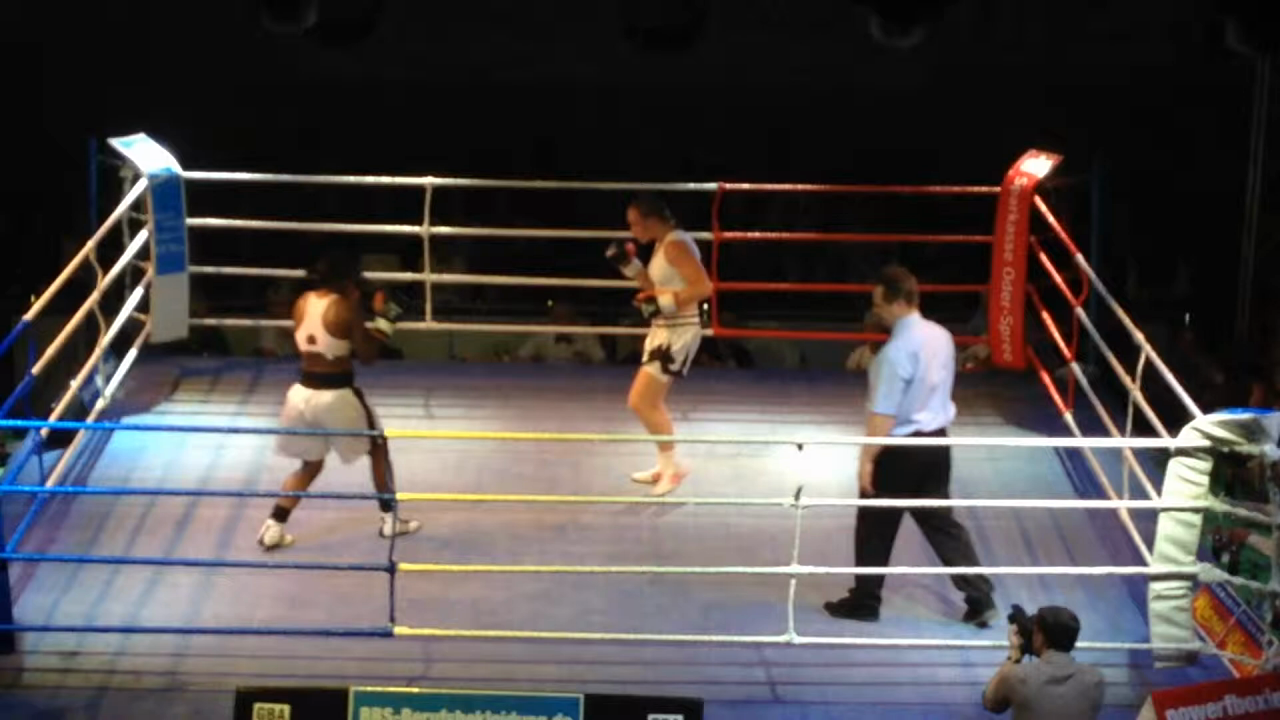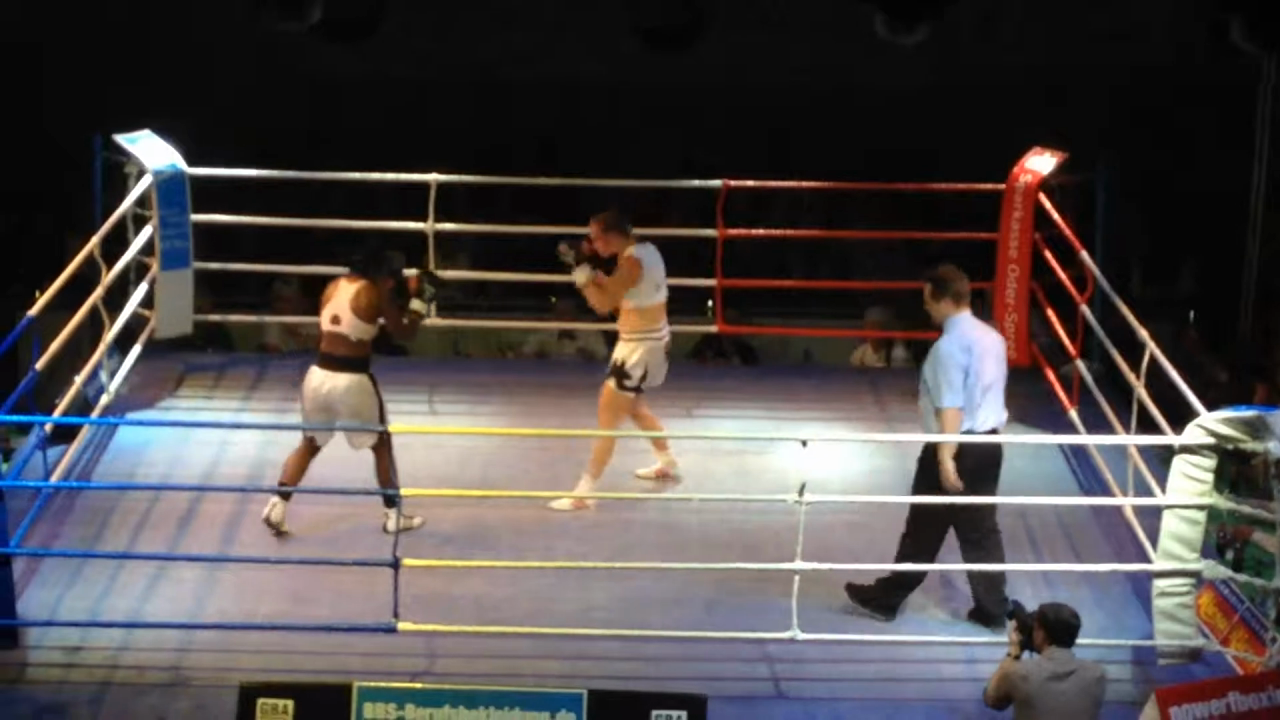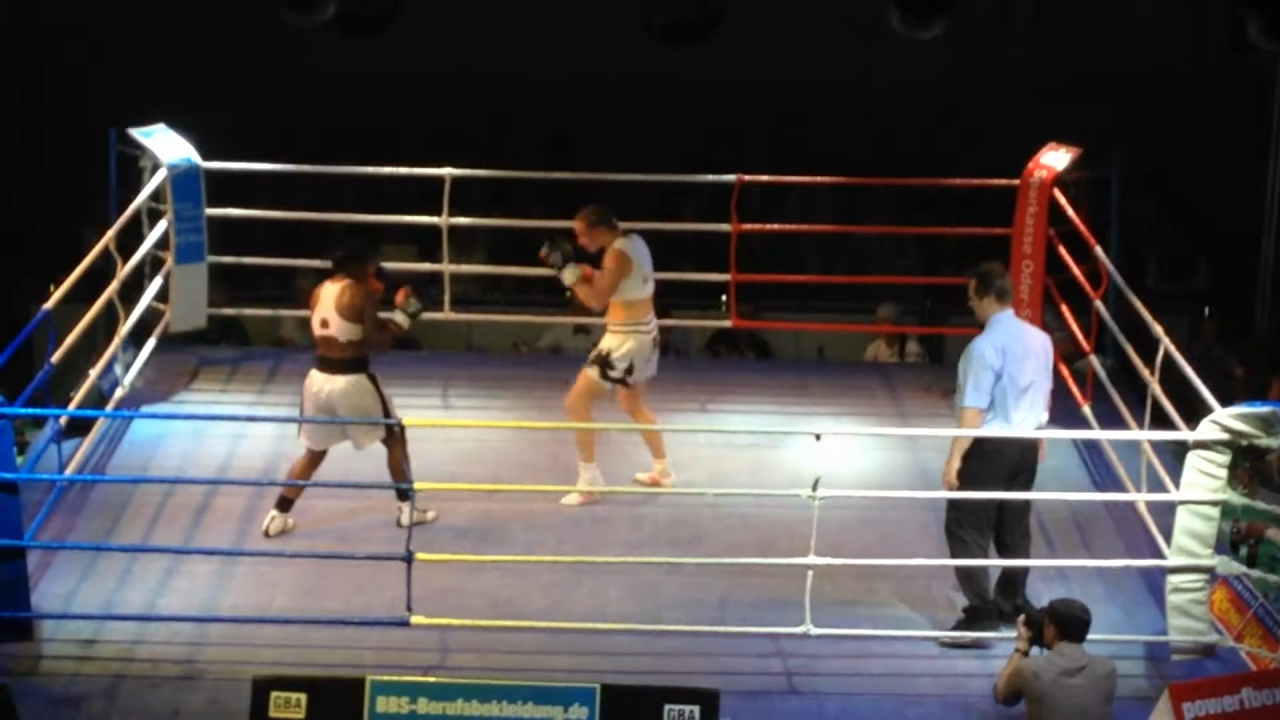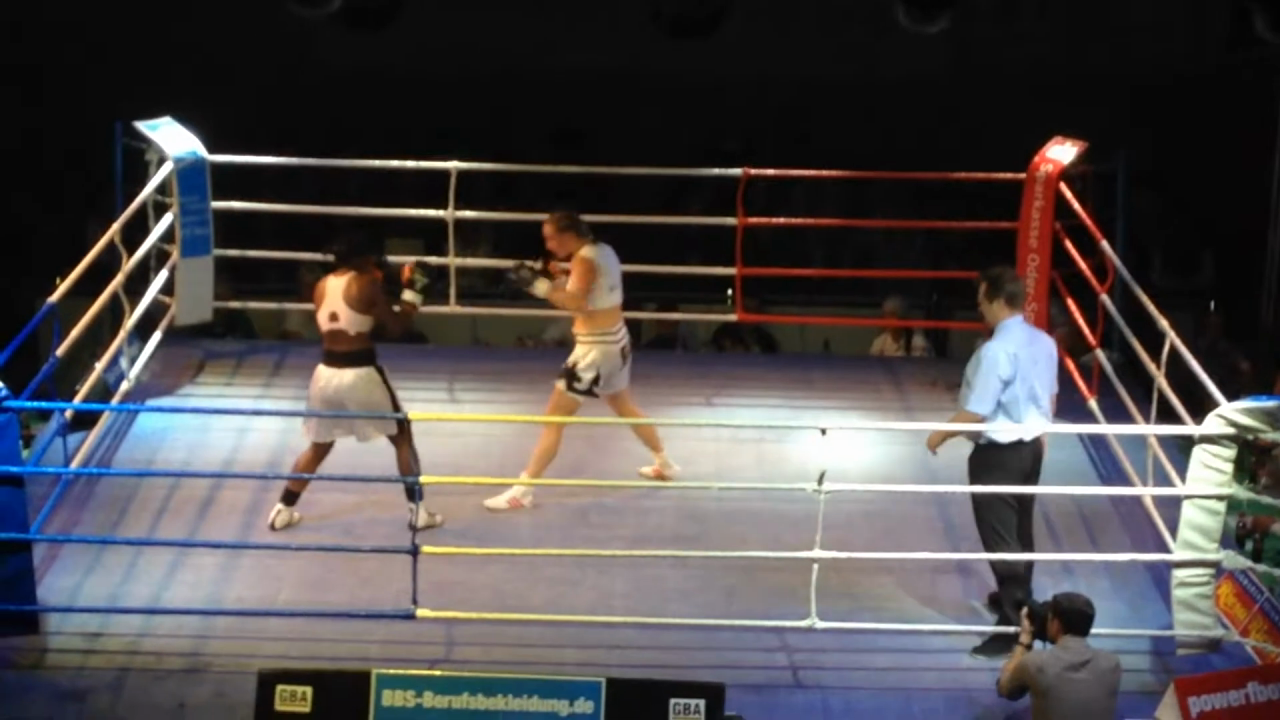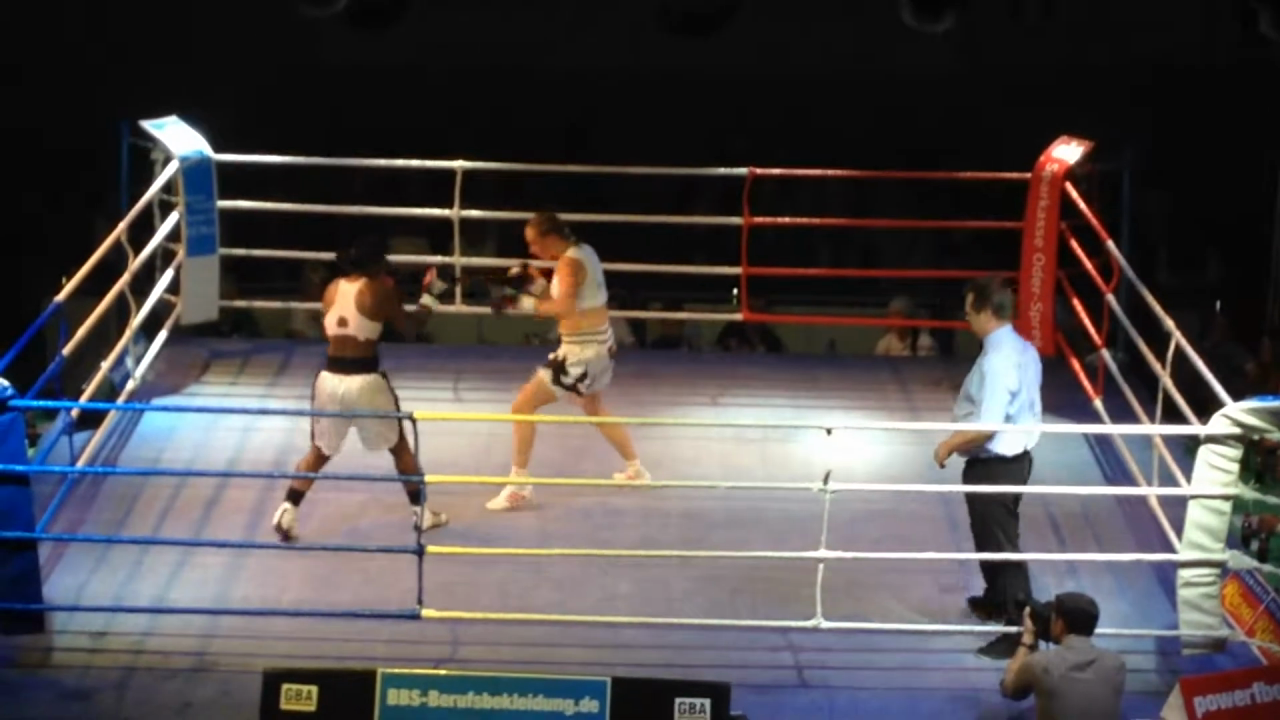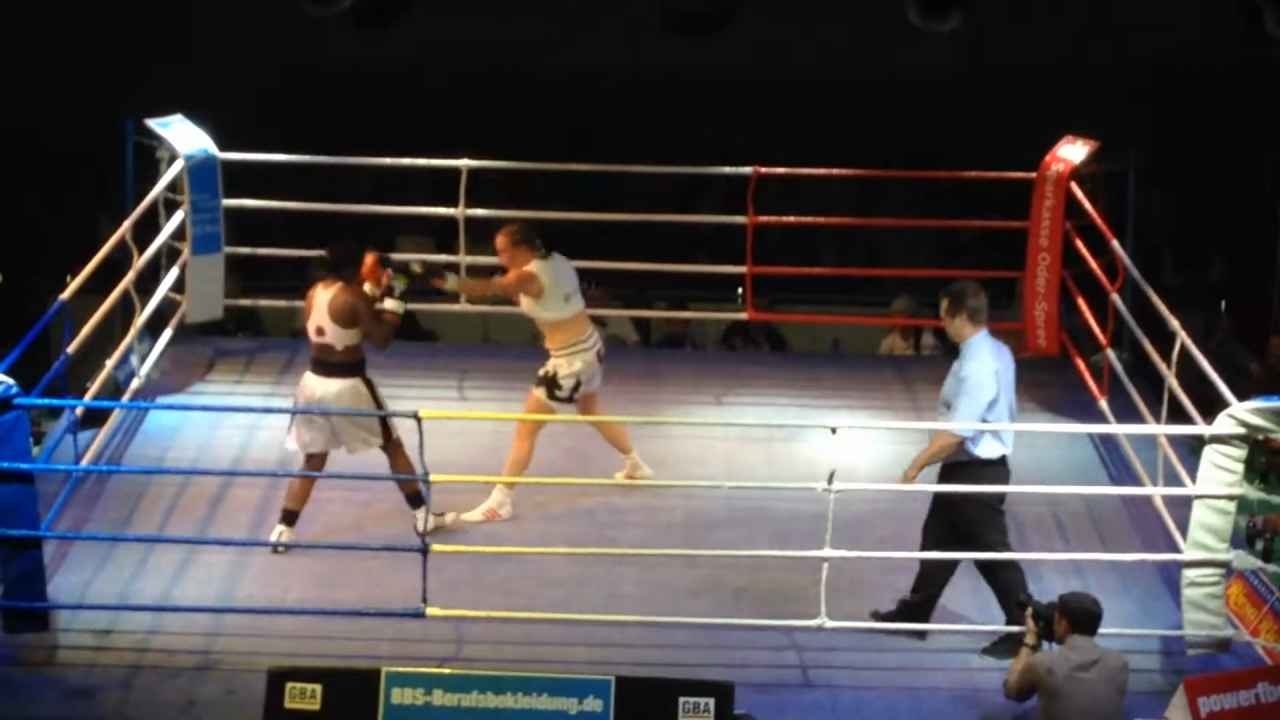
dt=0.3s
person 1, frame 1
left shoulder: (897, 349)
right shoulder: (941, 336)
left elbow: (884, 414)
left wrist: (867, 459)
left hip: (904, 448)
right hip: (937, 442)
left knee: (875, 525)
right knee: (942, 521)
left ankle: (864, 601)
right ankle: (980, 597)
person 1, frame 2
left shoulder: (950, 345)
right shoulder: (993, 338)
left elbow: (951, 408)
left wrist: (945, 457)
left hip: (957, 447)
right hip: (989, 443)
left knee: (924, 527)
right knee: (982, 529)
left ankle: (888, 598)
right ankle: (992, 607)
person 1, frame 3
left shoulder: (986, 344)
right shoulder: (1039, 339)
left elbow: (974, 408)
right elbow: (1044, 394)
left wrist: (954, 456)
left hip: (989, 447)
right hip: (1026, 444)
left knee: (965, 529)
right knee: (1015, 527)
left ankle: (979, 614)
right ankle: (1012, 605)
person 1, frame 4
left shoulder: (996, 351)
right shoulder: (1045, 343)
left elbow: (975, 412)
right elbow: (1050, 397)
left wrist: (940, 435)
left hip: (998, 455)
right hip: (1031, 448)
left knee: (1000, 538)
right knee: (1020, 530)
left ankle: (1014, 625)
right ankle: (1017, 600)
person 1, frame 5
left shoulder: (997, 361)
right shoulder: (1025, 350)
left elbow: (985, 427)
left wrist: (949, 445)
left hip: (996, 466)
right hip: (1012, 458)
left knee: (999, 546)
right knee: (993, 537)
left ankle: (1019, 631)
right ankle: (996, 600)
person 1, frame 6
left shoulder: (976, 368)
right shoulder: (996, 352)
left elbow: (957, 433)
left wrist: (918, 463)
left hip: (978, 471)
right hip: (965, 468)
left knee: (992, 551)
right knee: (938, 539)
left ankle: (1022, 628)
right ankle: (915, 612)
person 2, frame 1
left shoulder: (676, 245)
right shoulder: (664, 244)
left elbow: (704, 288)
right elbow: (654, 288)
left wrist: (664, 305)
right wrist: (629, 264)
left hip: (678, 333)
right hip: (665, 331)
left knee: (638, 401)
right knee: (653, 401)
left ankle: (673, 466)
right ankle: (666, 465)
person 2, frame 2
left shoulder: (630, 261)
right shoulder: (641, 249)
left elbow: (603, 306)
left wrist: (581, 270)
right wrist: (593, 272)
left hip: (641, 346)
right hip: (653, 339)
left knee: (606, 416)
right knee: (632, 407)
left ankle: (585, 492)
right ankle: (667, 462)
person 2, frame 3
left shoulder: (617, 253)
right shoulder: (632, 242)
left elbow: (596, 302)
left wrist: (565, 269)
right wrist: (587, 275)
left hip: (627, 340)
right hip: (644, 335)
left knee: (576, 401)
right knee: (634, 405)
left ankle: (590, 480)
right ankle: (662, 471)
person 2, frame 4
left shoulder: (583, 260)
right shoulder: (602, 251)
left elbow: (576, 303)
left wrist: (536, 284)
right wrist: (552, 280)
left hip: (595, 349)
right hip: (616, 343)
left knee: (553, 419)
right knee: (624, 407)
left ankle: (521, 492)
right ankle: (664, 464)
person 2, frame 5
left shoulder: (569, 262)
right shoulder: (583, 252)
left elbow: (562, 307)
left wrist: (519, 302)
right wrist: (533, 283)
left hip: (582, 349)
right hip: (601, 344)
left knee: (522, 408)
right knee: (594, 411)
left ankle: (519, 485)
right ankle: (635, 470)
person 2, frame 6
left shoulder: (529, 275)
right shoulder: (556, 261)
left elbow: (487, 288)
left wrist: (446, 280)
right wrist: (514, 291)
left hip: (569, 360)
right hip: (589, 347)
left knee: (526, 428)
right knee: (590, 410)
left ankle: (499, 503)
right ankle: (635, 465)
person 3, frame 1
left shoulder: (303, 302)
right shoulder: (348, 308)
right elbow: (367, 356)
right wrist: (383, 319)
left hip: (304, 393)
right hip: (338, 396)
left knee: (310, 465)
right knee: (379, 452)
left ankle: (274, 527)
right ankle: (390, 520)
person 3, frame 2
left shoulder: (334, 286)
right shoulder: (376, 293)
right elbow: (406, 332)
right wrist: (420, 298)
left hip: (319, 375)
right hip: (353, 380)
left knee: (309, 444)
right knee: (381, 446)
left ankle: (278, 505)
right ankle: (393, 515)
person 3, frame 3
left shoulder: (319, 291)
right shoulder: (359, 293)
right elbow: (377, 344)
right wrist: (403, 314)
left hip: (318, 379)
right hip: (352, 381)
left knee: (313, 453)
right knee: (395, 439)
left ankle: (277, 517)
right ankle: (408, 509)
person 3, frame 4
left shoulder: (322, 285)
right shoulder: (367, 284)
right elbow: (397, 327)
right wrist: (412, 290)
left hip: (327, 373)
right hip: (361, 374)
left knee: (319, 446)
right knee: (402, 438)
left ankle: (283, 511)
right ankle: (417, 511)
person 3, frame 5
left shoulder: (331, 290)
right shoulder: (378, 291)
right elbow: (409, 329)
right wrist: (430, 294)
left hip: (330, 379)
right hip: (365, 381)
left knee: (319, 451)
right knee: (399, 446)
left ankle: (287, 510)
right ankle: (422, 513)
person 3, frame 6
left shoulder: (314, 292)
right shoulder: (354, 296)
right elbow: (381, 339)
left wrist: (371, 290)
right wrist: (392, 299)
left hip: (314, 382)
right hip: (348, 385)
left knee: (312, 463)
right knee: (393, 447)
left ankle: (283, 531)
right ankle: (423, 516)
